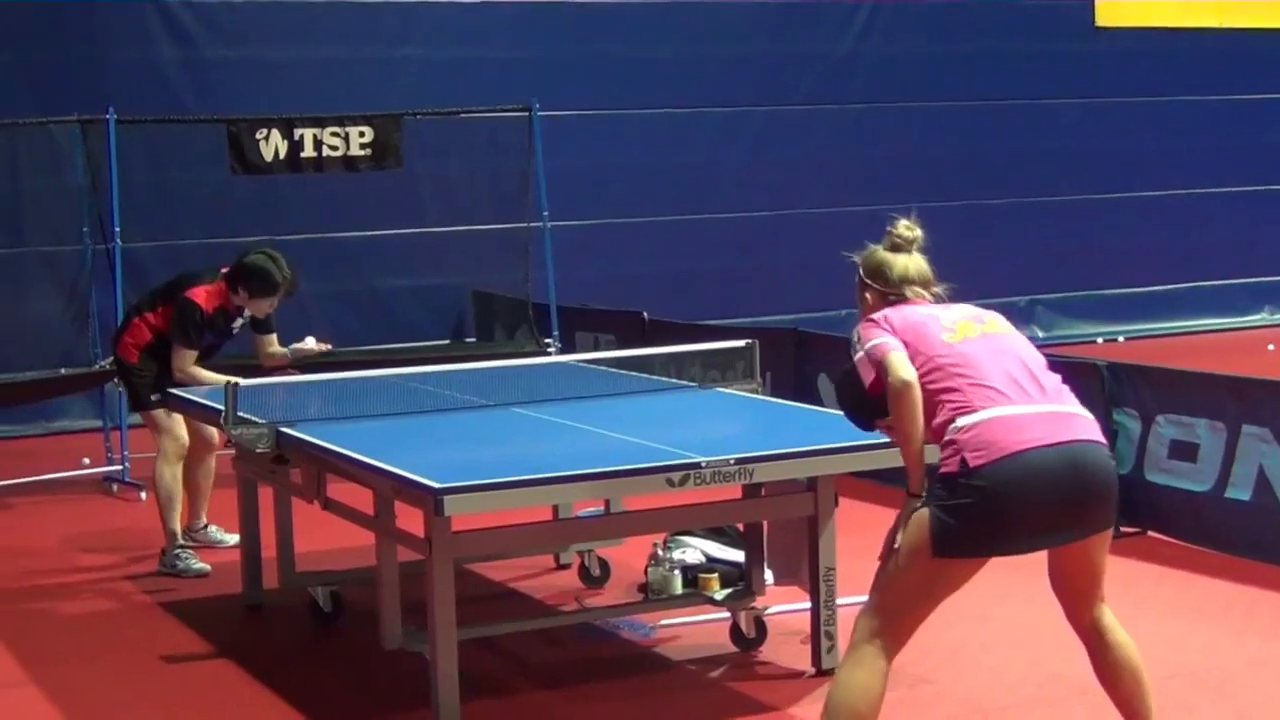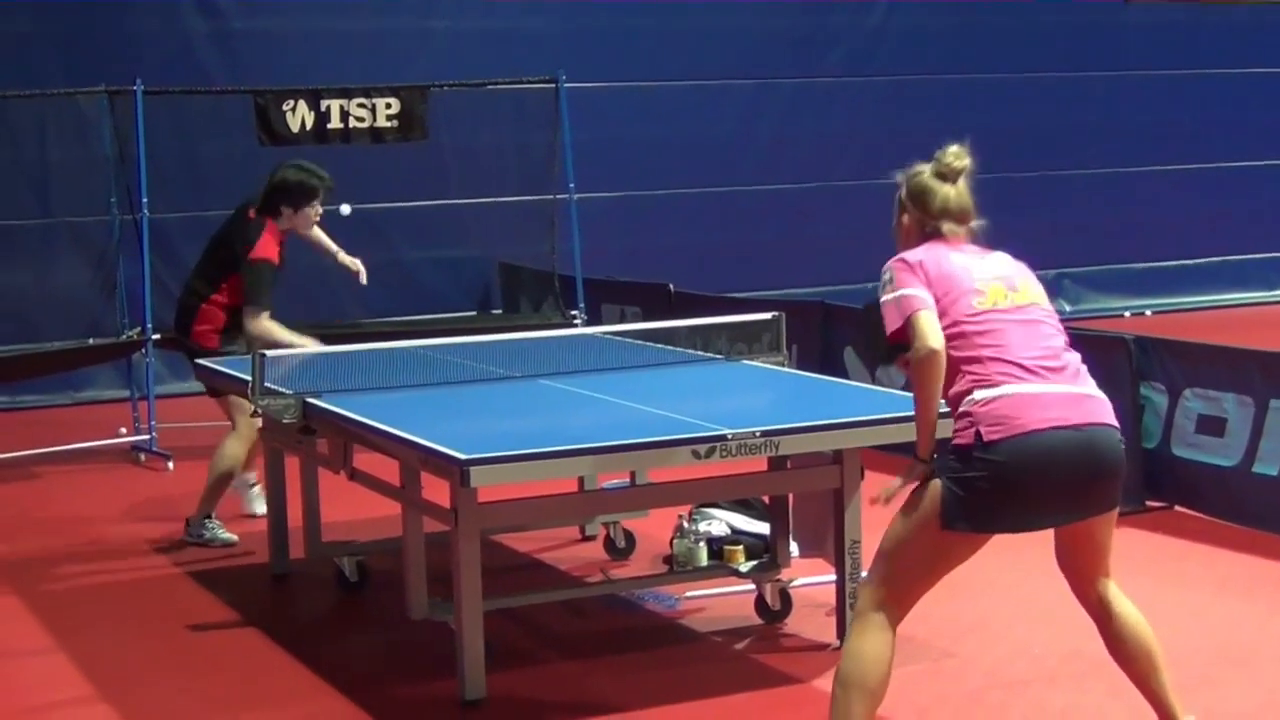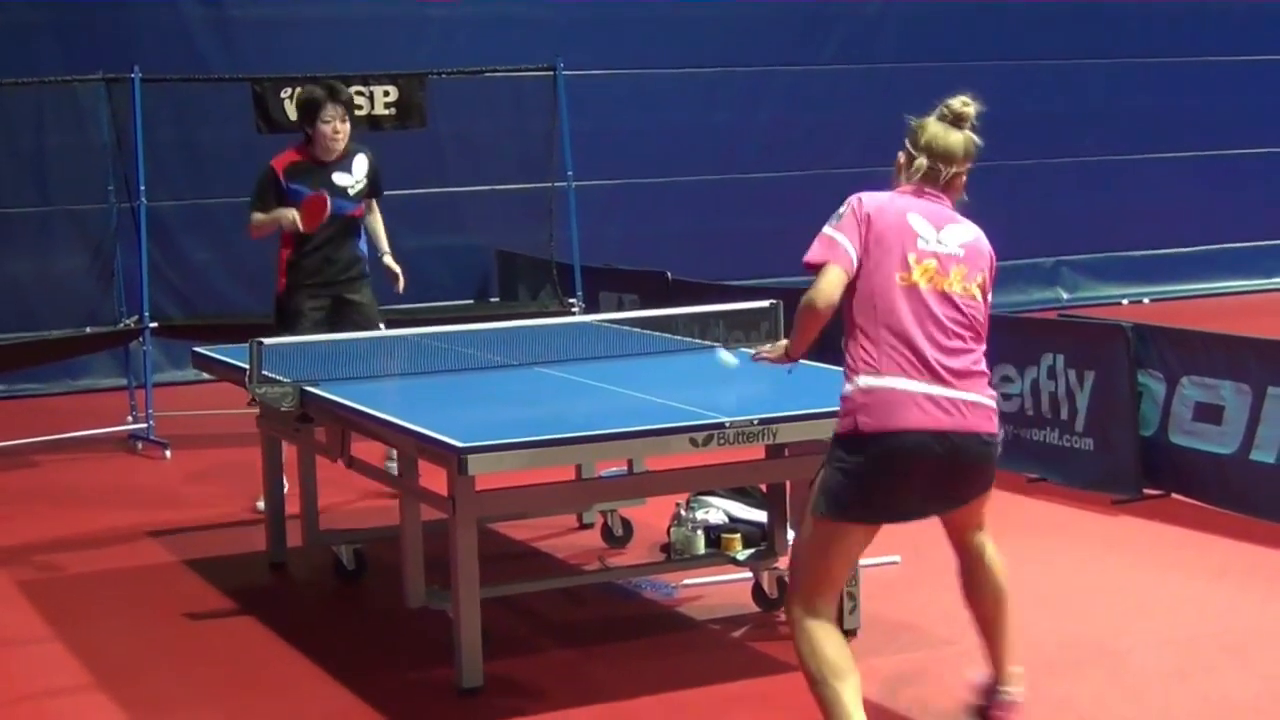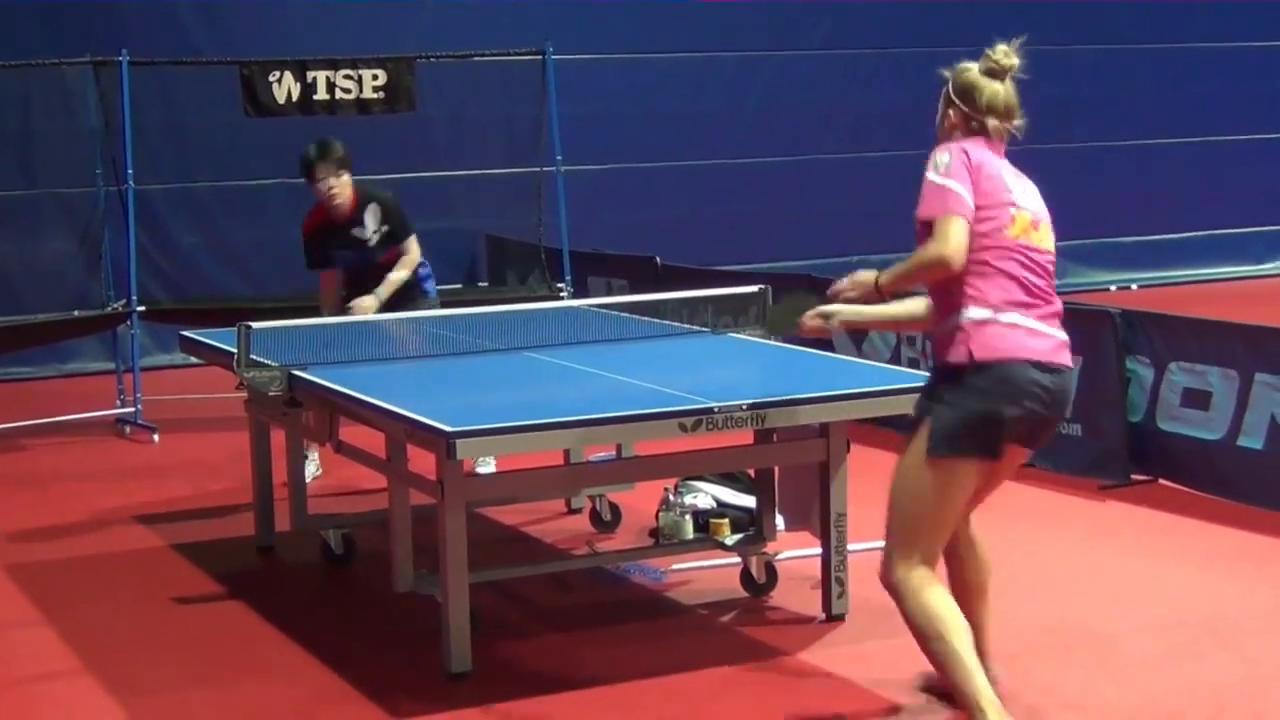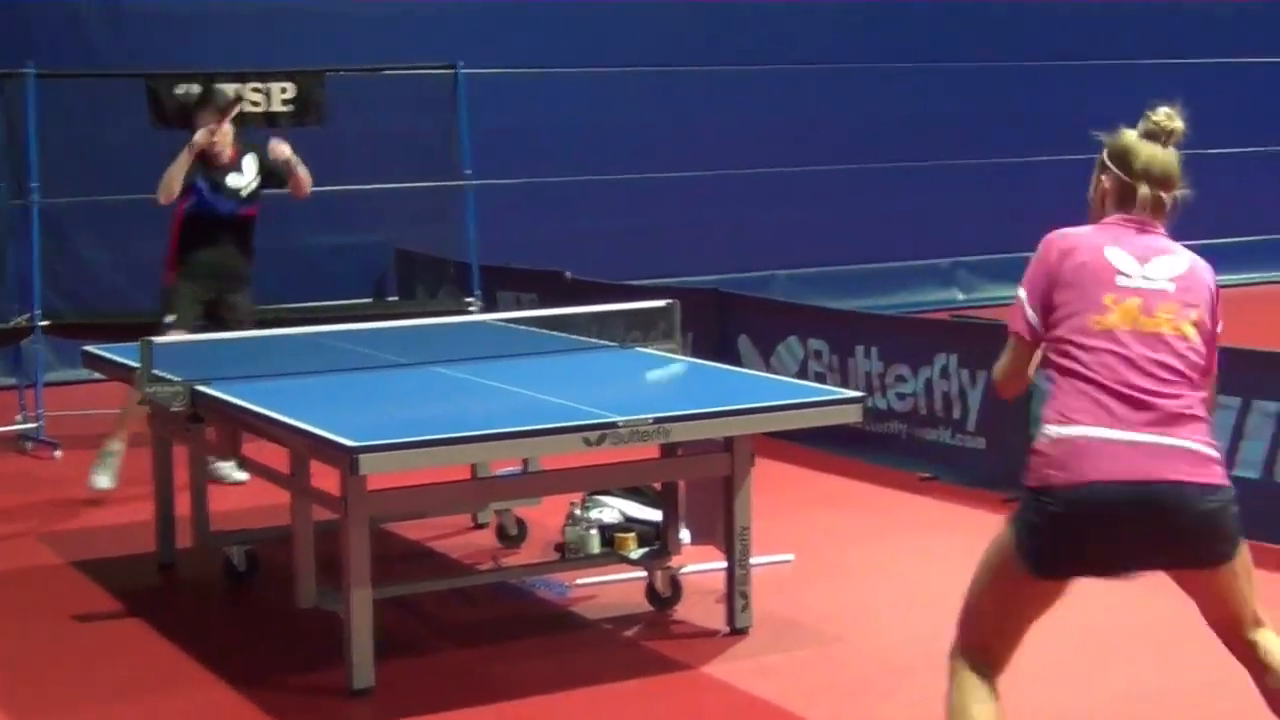
dt=0.7s
person 1, frame 1
left shoulder: (877, 325)
right shoulder: (982, 315)
left elbow: (903, 381)
left wrist: (916, 489)
left hip: (995, 467)
right hip: (1086, 453)
left knee: (875, 634)
right knee: (1090, 612)
person 1, frame 2
left shoulder: (908, 265)
right shoulder: (1012, 265)
left elbow: (929, 351)
left wrist: (923, 451)
left hip: (1007, 442)
right hip: (1095, 433)
left knee: (877, 604)
right knee: (1096, 588)
person 1, frame 3
left shoulder: (867, 207)
right shoulder: (978, 240)
left elbow: (822, 299)
left wrist: (791, 348)
left hip: (883, 428)
right hip: (974, 429)
left knee: (811, 605)
right knee: (971, 539)
person 1, frame 4
left shoulder: (953, 160)
right shoulder: (1020, 186)
left elbow: (947, 256)
left wrist: (874, 282)
right wrist: (851, 318)
left hip: (988, 372)
right hip: (1048, 376)
left knee: (907, 568)
right knee: (942, 520)
person 1, frame 5
left shoulder: (1063, 247)
right shoulder: (1198, 273)
left elbow: (1007, 381)
left wrist: (1044, 342)
left hip: (1074, 488)
right hip: (1190, 484)
left knee: (973, 665)
person 2, frame 1
left shoulder: (255, 299)
right shoulder: (198, 301)
left elbow: (268, 353)
right elbow: (182, 370)
left wrist: (294, 351)
left hip: (180, 360)
right hip: (142, 354)
left knee: (207, 440)
right knee: (175, 442)
left ankle: (197, 527)
right ankle: (173, 550)
person 2, frame 2
left shoulder: (271, 215)
right shoulder: (261, 253)
left elbow: (306, 227)
right elbow: (255, 325)
left wrist: (342, 258)
right wrist: (304, 344)
left hip: (234, 321)
right hip: (209, 330)
right knee: (249, 424)
left ankle: (245, 478)
right ankle: (200, 521)
person 2, frame 3
left shoulder: (361, 160)
right shoulder: (284, 169)
right elbow: (254, 227)
left wrist: (385, 253)
right wrist: (279, 216)
left hip: (353, 282)
right hip: (302, 287)
left ankle: (394, 456)
person 2, frame 4
left shoulder: (379, 204)
right shoulder: (315, 227)
left elbow: (412, 255)
right elbow: (330, 280)
left wrist: (374, 299)
left hip: (410, 294)
right hip: (364, 298)
right ankle: (311, 456)
person 2, frame 5
left shoulder: (253, 157)
right shoulder: (188, 157)
left elbow: (302, 190)
right elbow: (165, 197)
left wrist: (291, 160)
right wrist: (193, 149)
left hip: (234, 281)
right hip: (188, 278)
left ankle: (219, 456)
right ankle: (114, 448)
